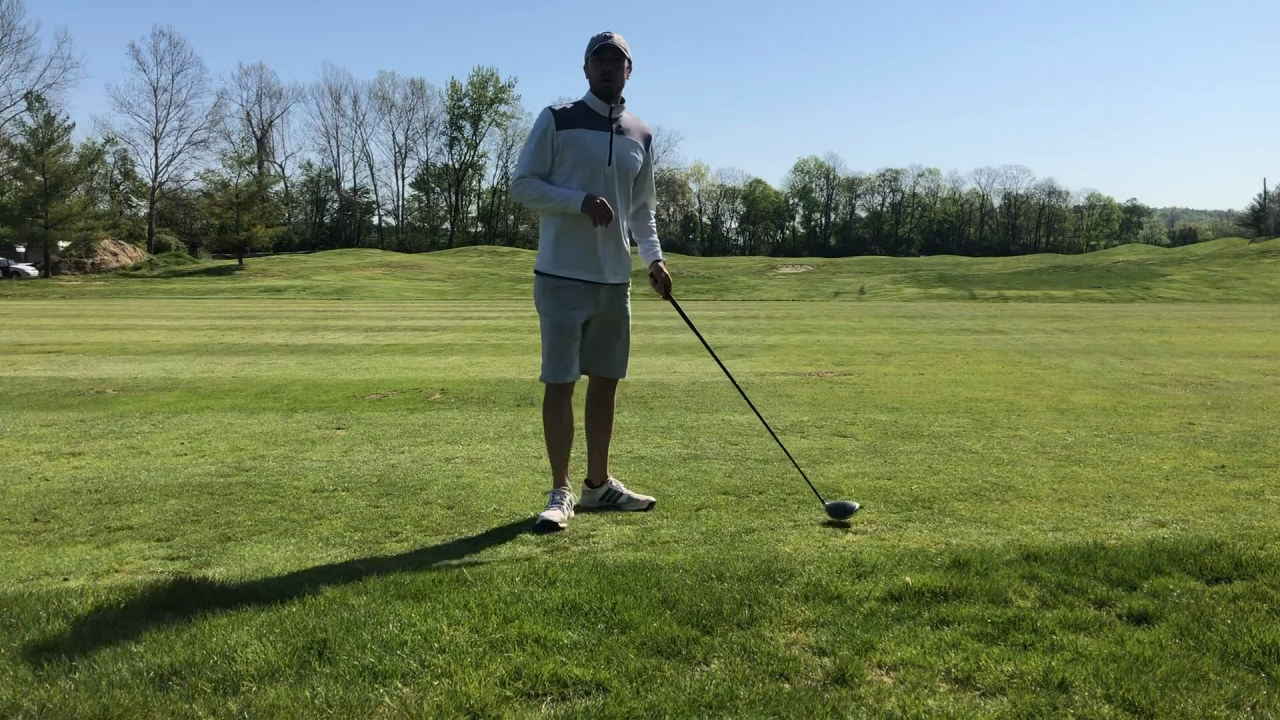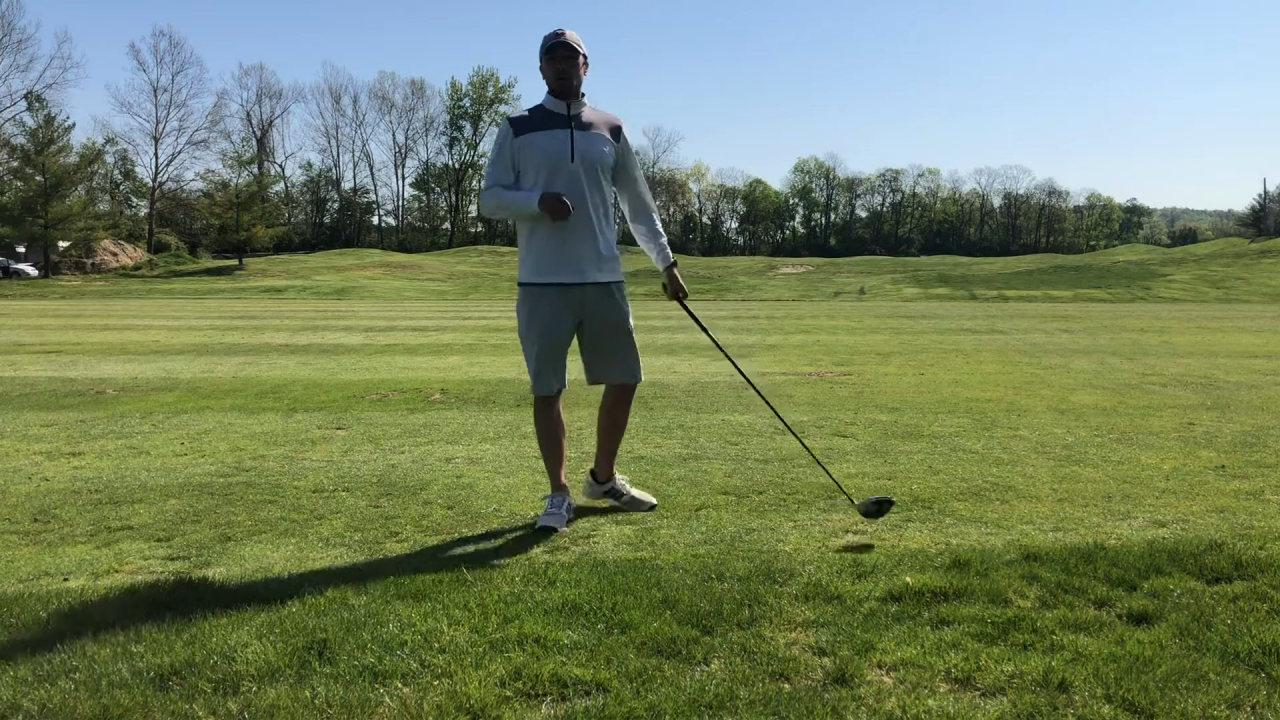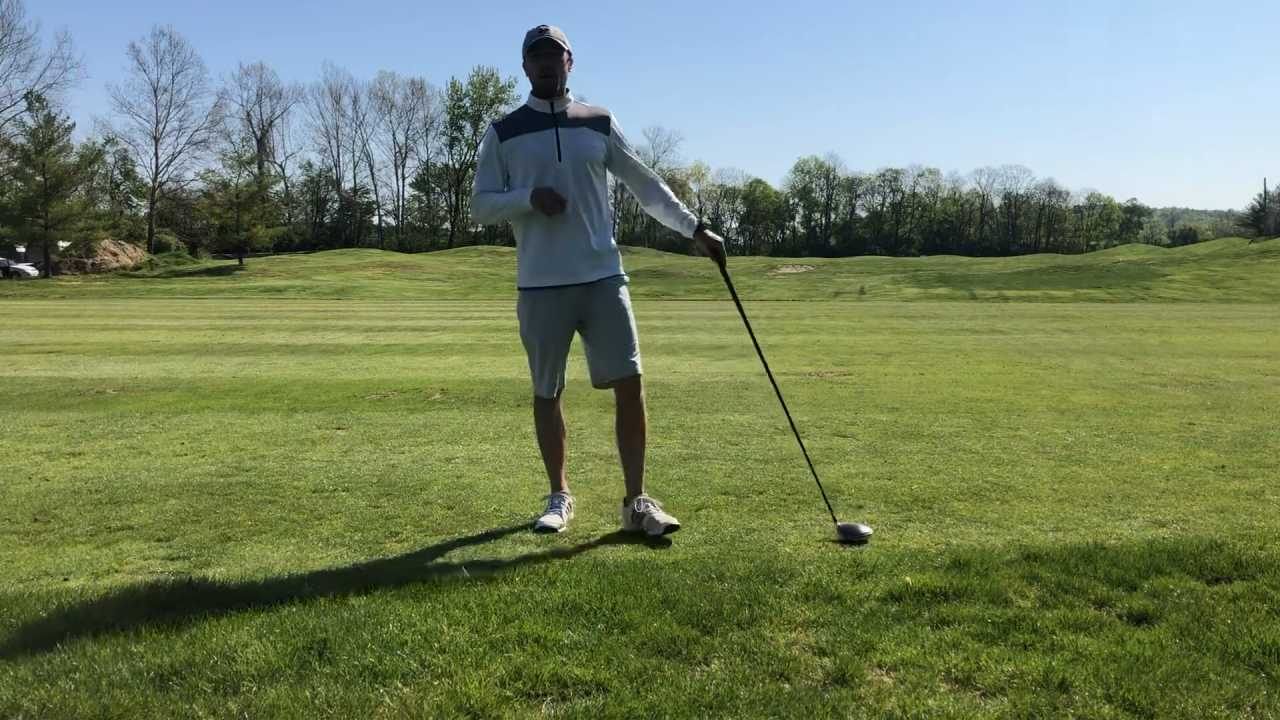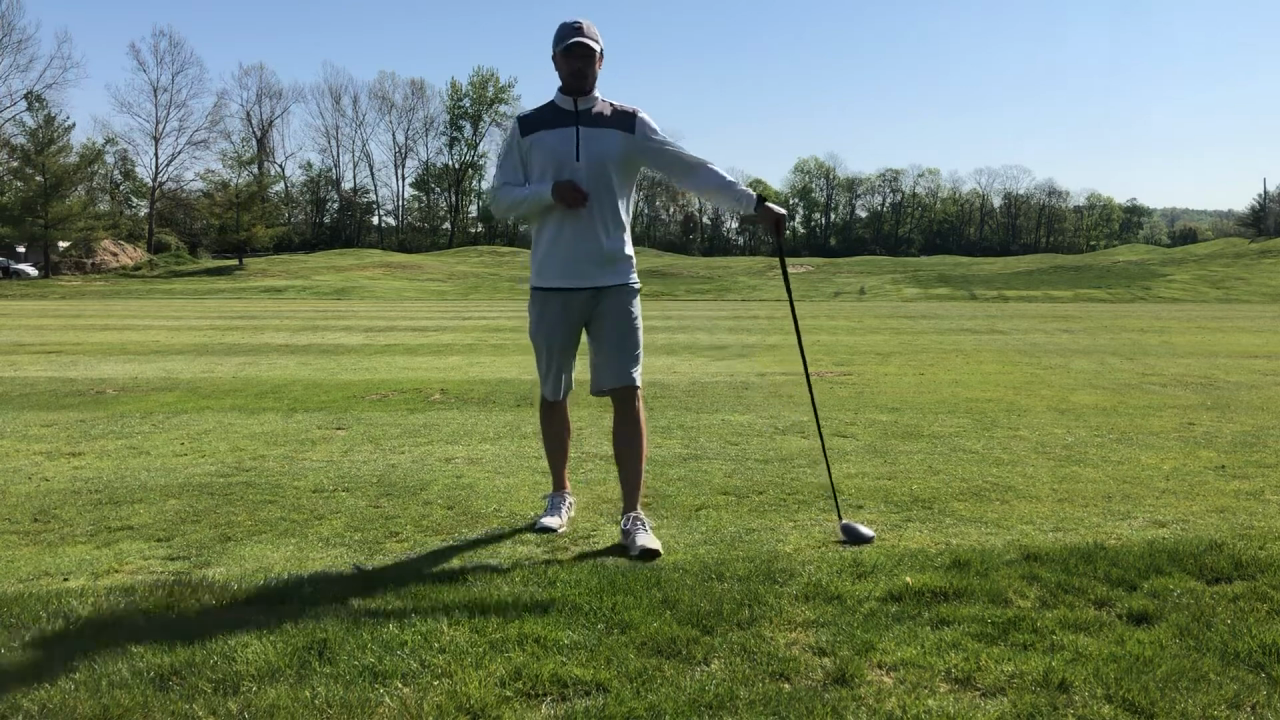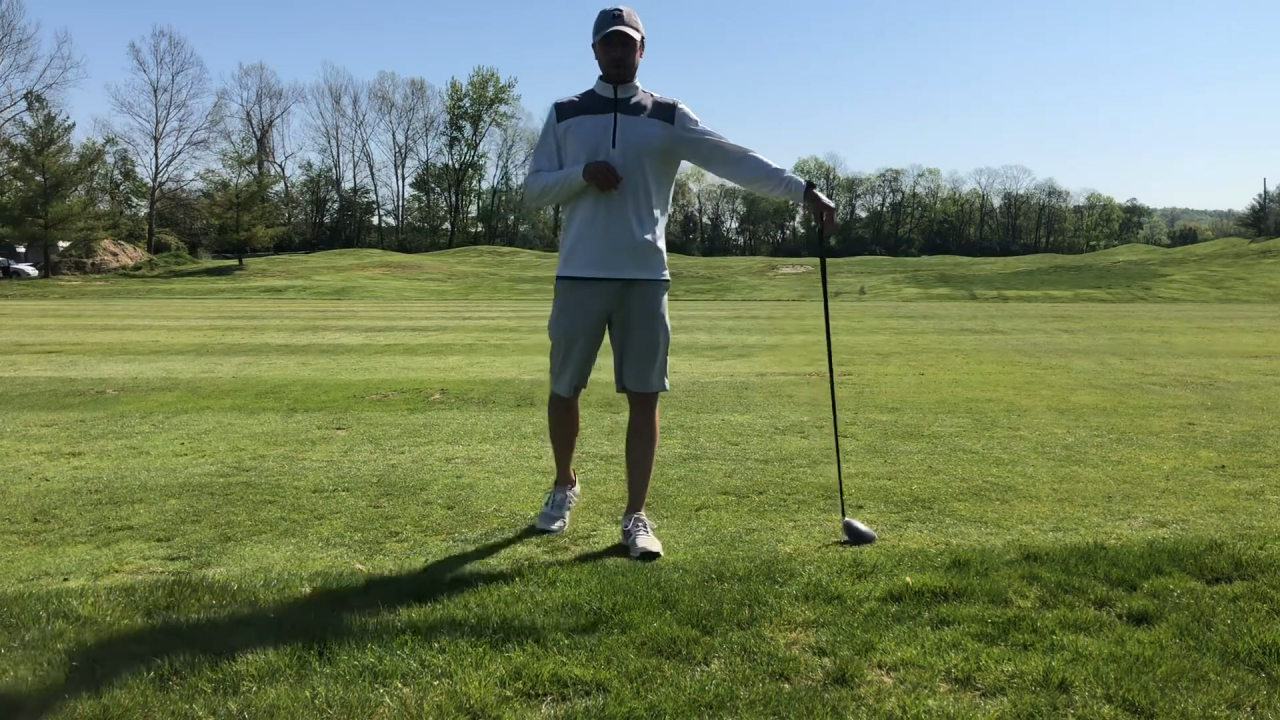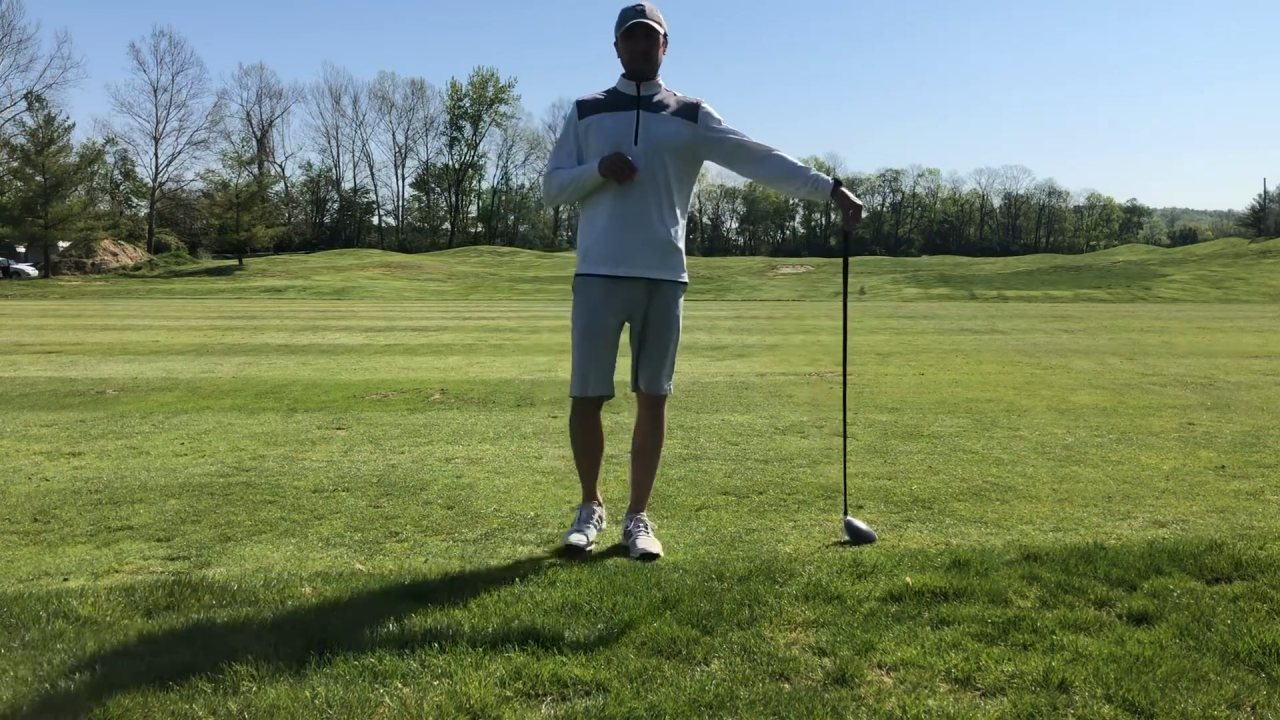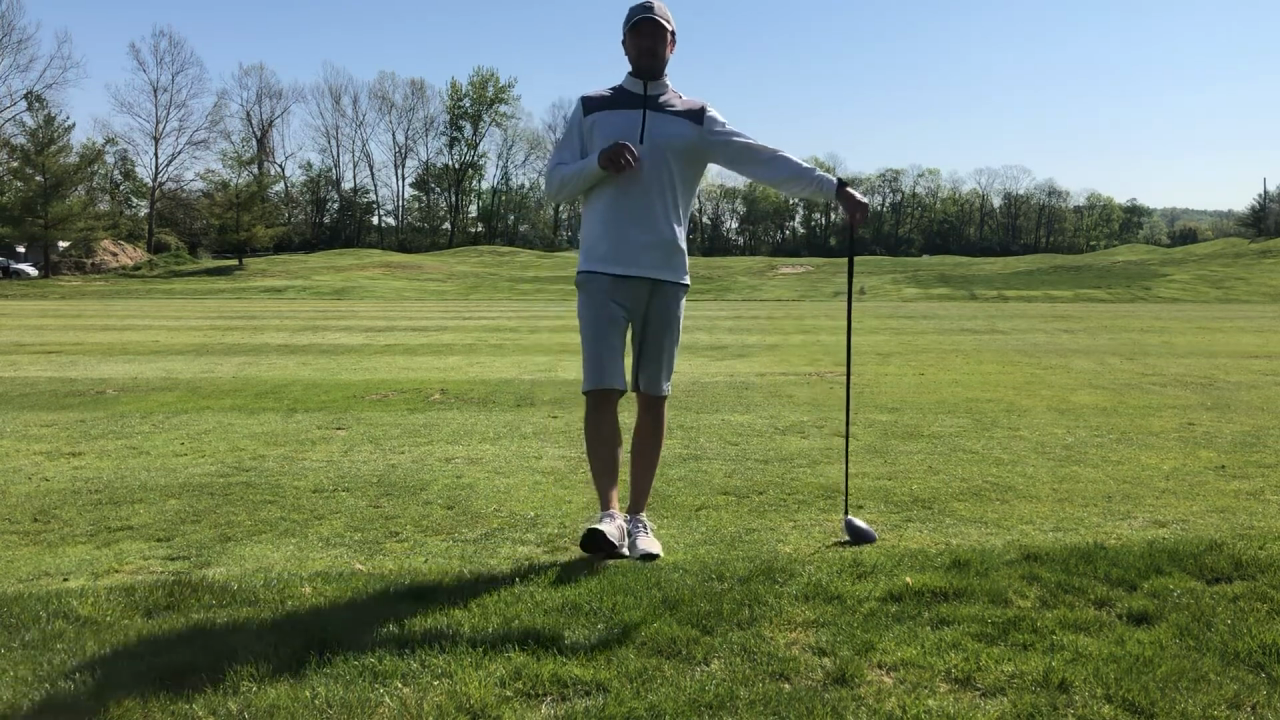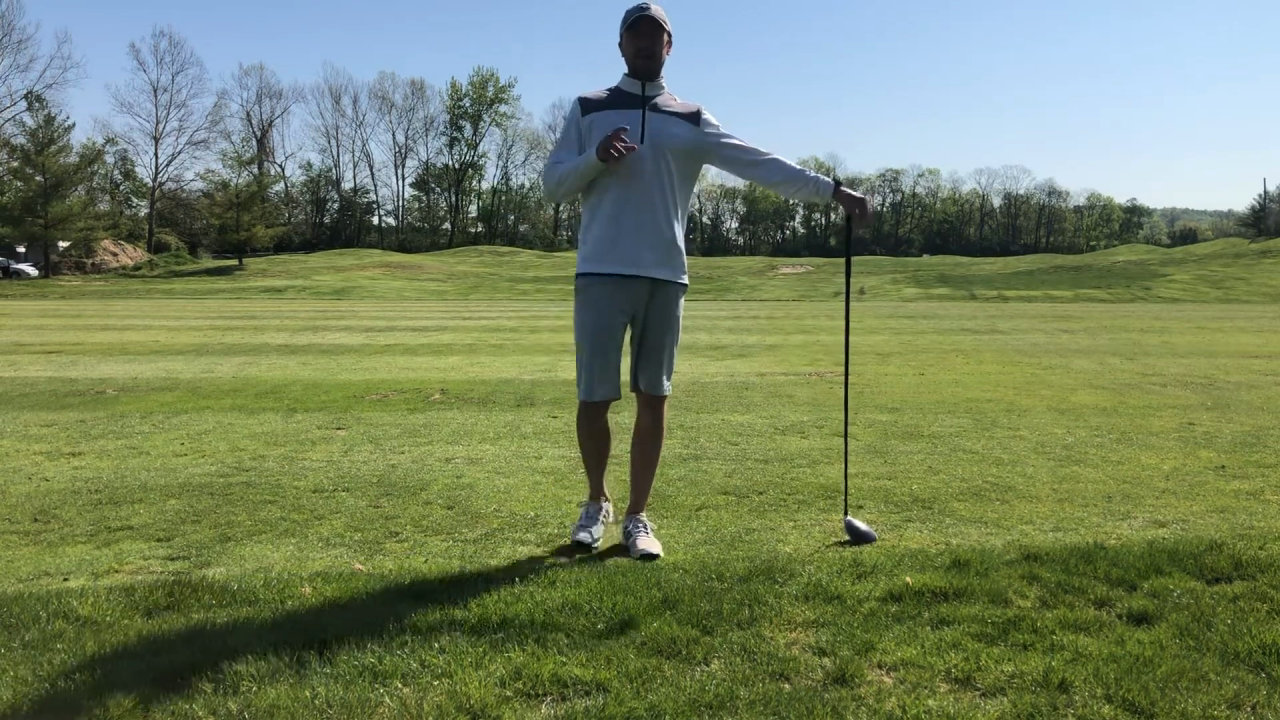
dt=0.4s
person 1, frame 1
left shoulder: (641, 135)
right shoulder: (556, 120)
right elbow: (522, 185)
left wrist: (653, 259)
right wrist: (581, 201)
left hip: (614, 279)
right hip: (562, 277)
left knee: (606, 382)
right knee: (559, 382)
left ankle: (599, 483)
right ankle: (561, 491)
person 1, frame 2
left shoulder: (610, 130)
right shoulder: (517, 128)
left elbow: (638, 203)
right elbow: (490, 198)
left wrist: (666, 264)
right wrist: (538, 200)
left hip: (604, 279)
right hip: (543, 283)
left knee: (623, 383)
right knee: (546, 392)
left ankle: (603, 477)
right ankle: (559, 495)
person 1, frame 3
left shoulder: (600, 123)
right shoulder: (503, 132)
left elbow: (646, 185)
right elbow: (482, 206)
left wrist: (696, 229)
right wrist: (530, 197)
left hip: (603, 277)
right hip: (541, 285)
left knee: (629, 383)
right knee: (546, 394)
left ankle: (636, 500)
right ankle: (559, 495)
person 1, frame 4
left shoulder: (628, 123)
right shoulder: (527, 127)
left elbow: (691, 170)
right elbow: (501, 200)
left wrist: (755, 203)
right wrist: (549, 190)
left hip: (616, 281)
right hip: (553, 285)
left knee: (626, 394)
right knee: (553, 396)
left ankle: (632, 516)
right ankle: (560, 494)
person 1, frame 5
left shoulder: (668, 116)
right shoulder: (565, 114)
left elbow: (736, 161)
right elbow: (534, 189)
left wrist: (802, 189)
right wrist: (581, 174)
left hip: (645, 276)
right hip: (579, 275)
left knee: (644, 397)
right knee: (564, 391)
left ankle: (635, 516)
right ankle: (564, 484)
person 1, frame 6
left shoulder: (691, 115)
right shoulder: (585, 112)
left elbow: (761, 160)
right elbow: (552, 188)
left wrist: (829, 187)
right wrist: (597, 169)
left hip: (663, 275)
right hip: (599, 274)
left knee: (653, 399)
right knee: (586, 396)
left ankle: (637, 518)
right ankle: (590, 505)
person 1, frame 7
left shoulder: (696, 118)
right shoulder: (591, 108)
left elbow: (766, 161)
right elbow: (555, 185)
left wrist: (835, 188)
right wrist: (598, 162)
left hip: (666, 275)
right hip: (603, 272)
left knee: (653, 398)
right knee: (602, 391)
left ankle: (638, 517)
right ankle: (610, 515)
person 1, frame 8
left shoulder: (691, 120)
right shoulder: (587, 109)
left elbow: (761, 164)
right elbow: (553, 185)
left wrist: (831, 189)
right wrist: (596, 156)
left hip: (665, 276)
right hip: (602, 273)
left knee: (653, 399)
right knee: (595, 398)
left ankle: (637, 517)
right ankle: (596, 503)
